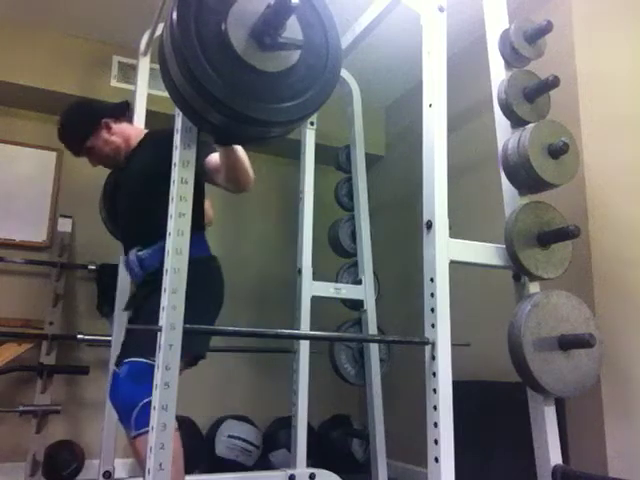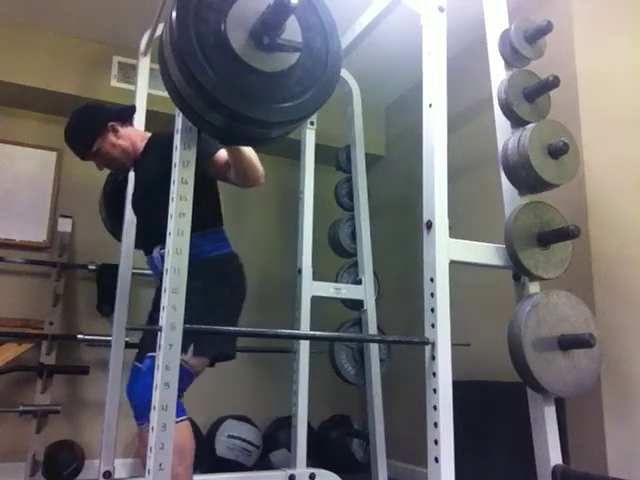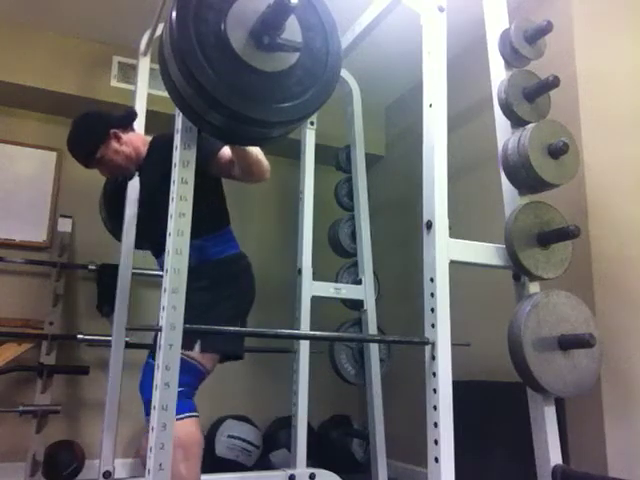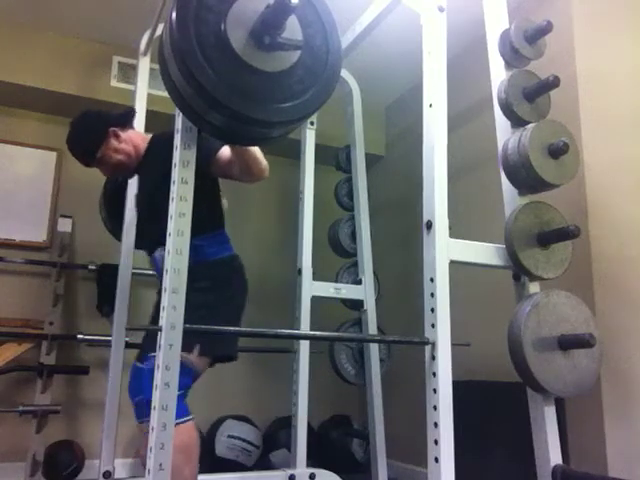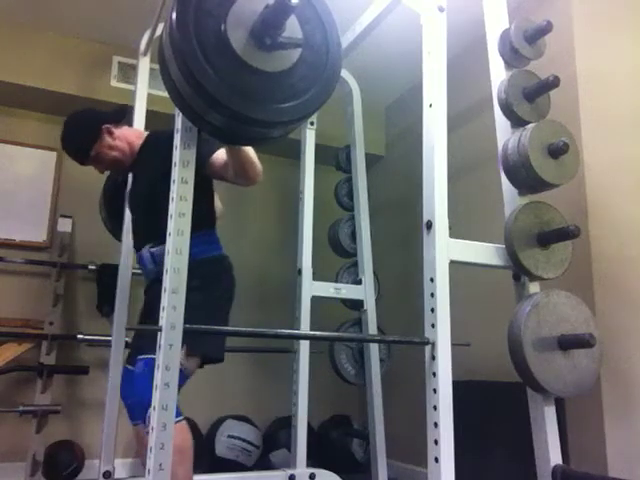
dt=0.3s
person 1, frame 1
left shoulder: (169, 145)
right shoulder: (131, 167)
left elbow: (240, 180)
left hip: (187, 282)
right hip: (155, 286)
left knee: (137, 394)
right knee: (127, 392)
person 1, frame 2
left shoulder: (178, 144)
right shoulder: (143, 169)
left elbow: (251, 175)
left hip: (208, 279)
left knee: (155, 391)
right knee: (143, 390)
person 1, frame 3
left shoulder: (179, 147)
right shoulder: (146, 174)
left elbow: (257, 171)
left hip: (218, 280)
right hip: (190, 283)
right knee: (156, 389)
person 1, frame 4
left shoulder: (178, 145)
right shoulder: (146, 171)
left elbow: (255, 170)
left hip: (211, 281)
right hip: (182, 284)
right knee: (145, 389)
person 1, frame 5
left shoulder: (174, 144)
right shoulder: (138, 169)
left elbow: (248, 174)
left hip: (199, 280)
right hip: (166, 284)
left knee: (150, 393)
right knee: (137, 390)
